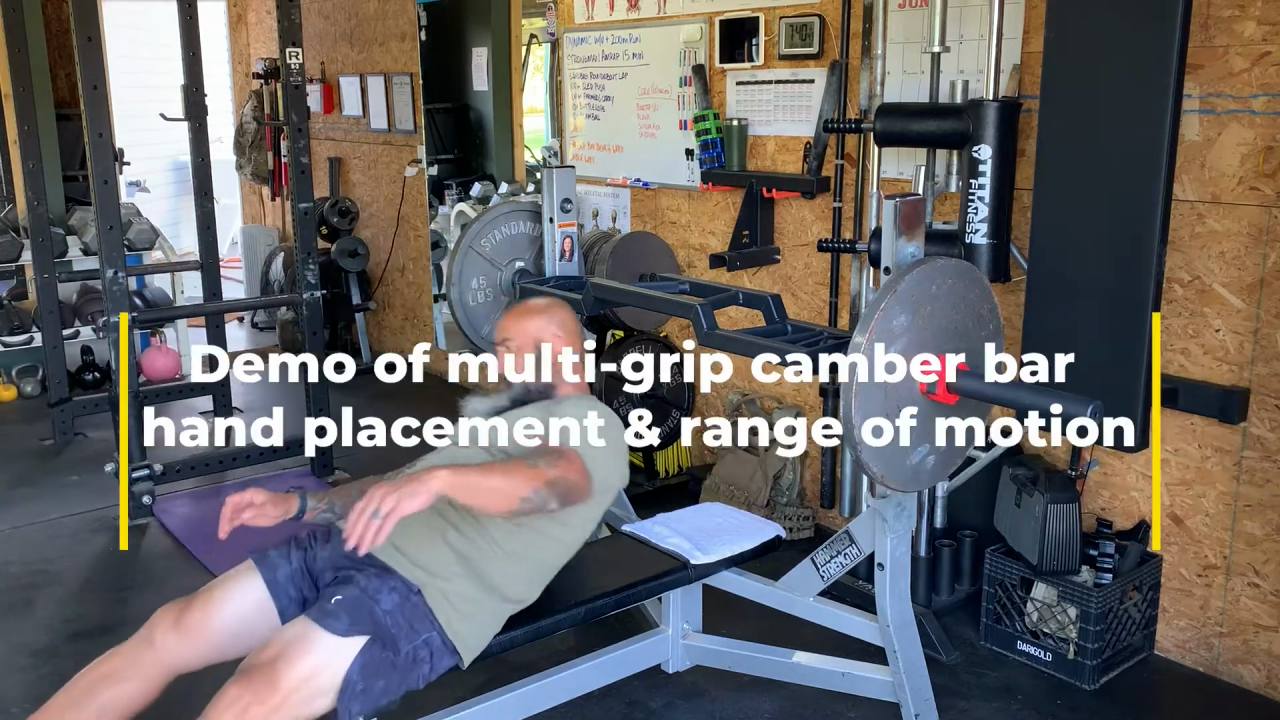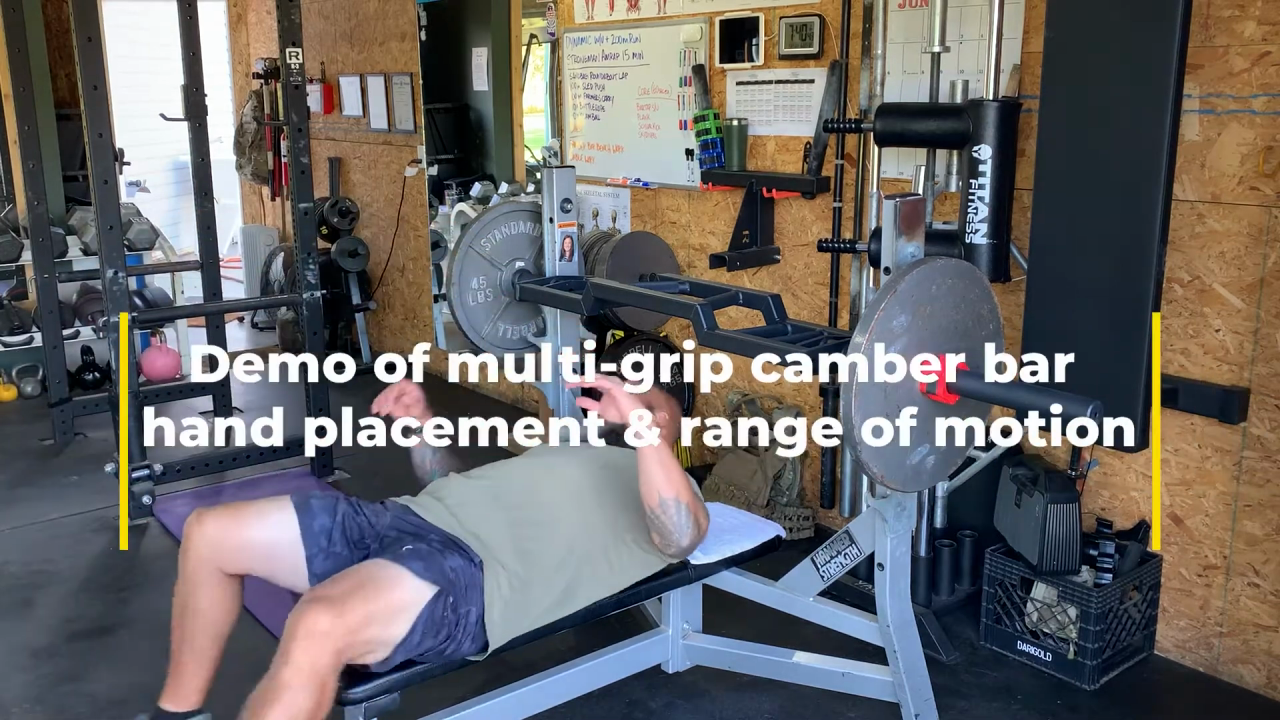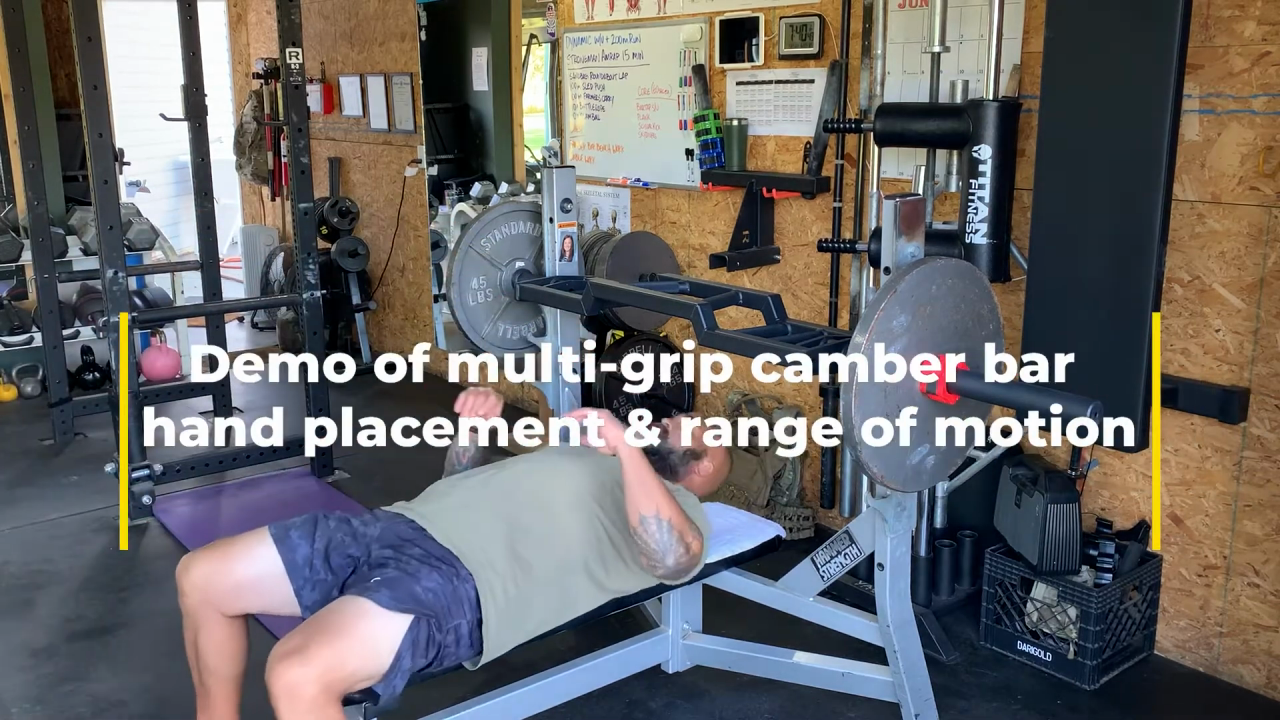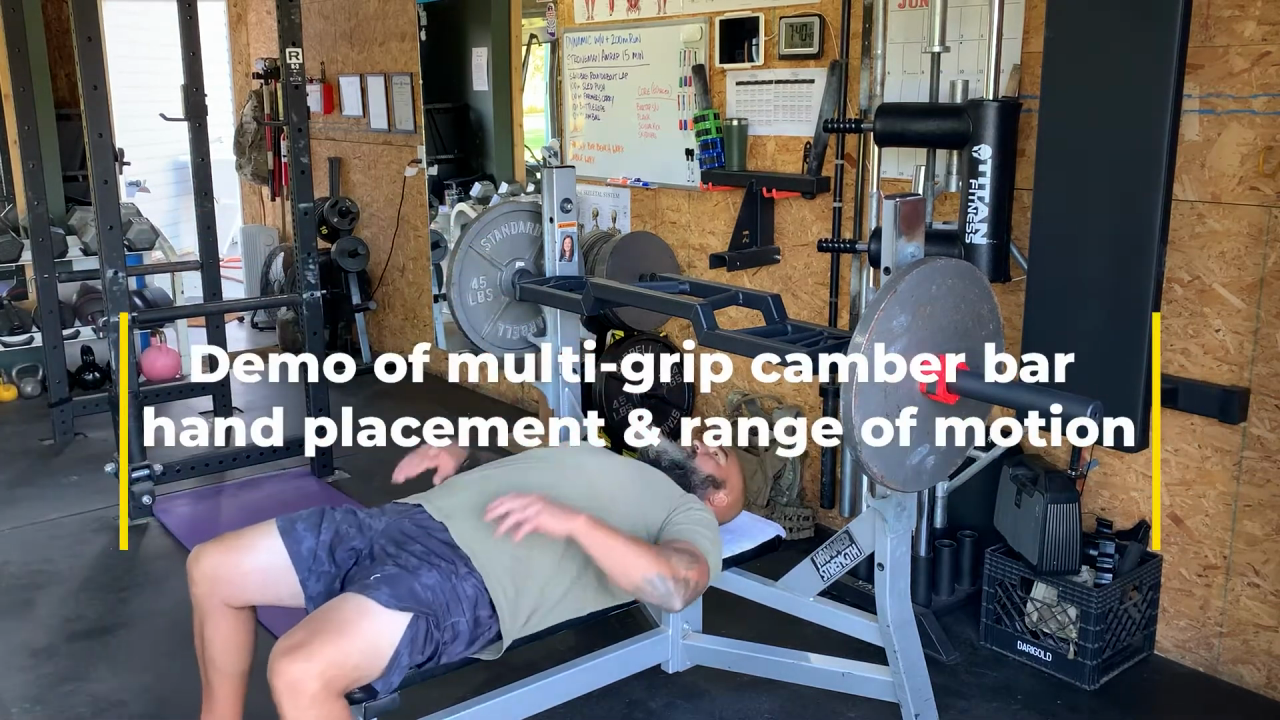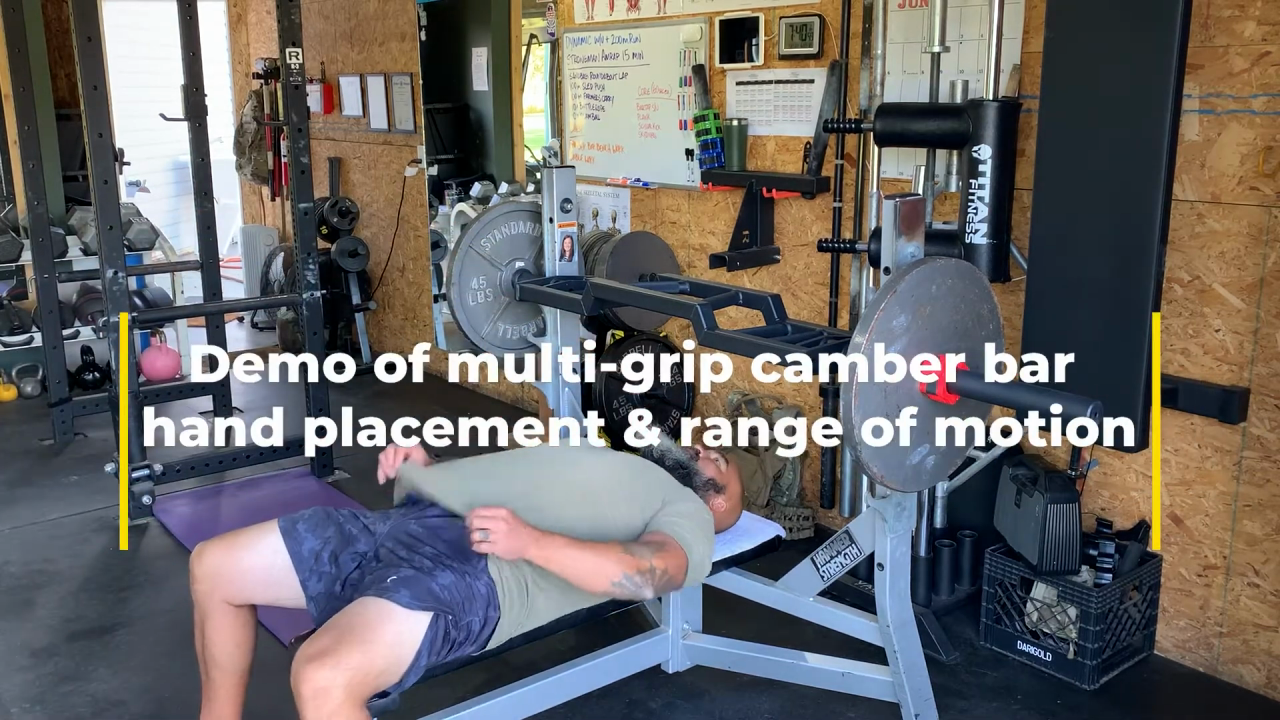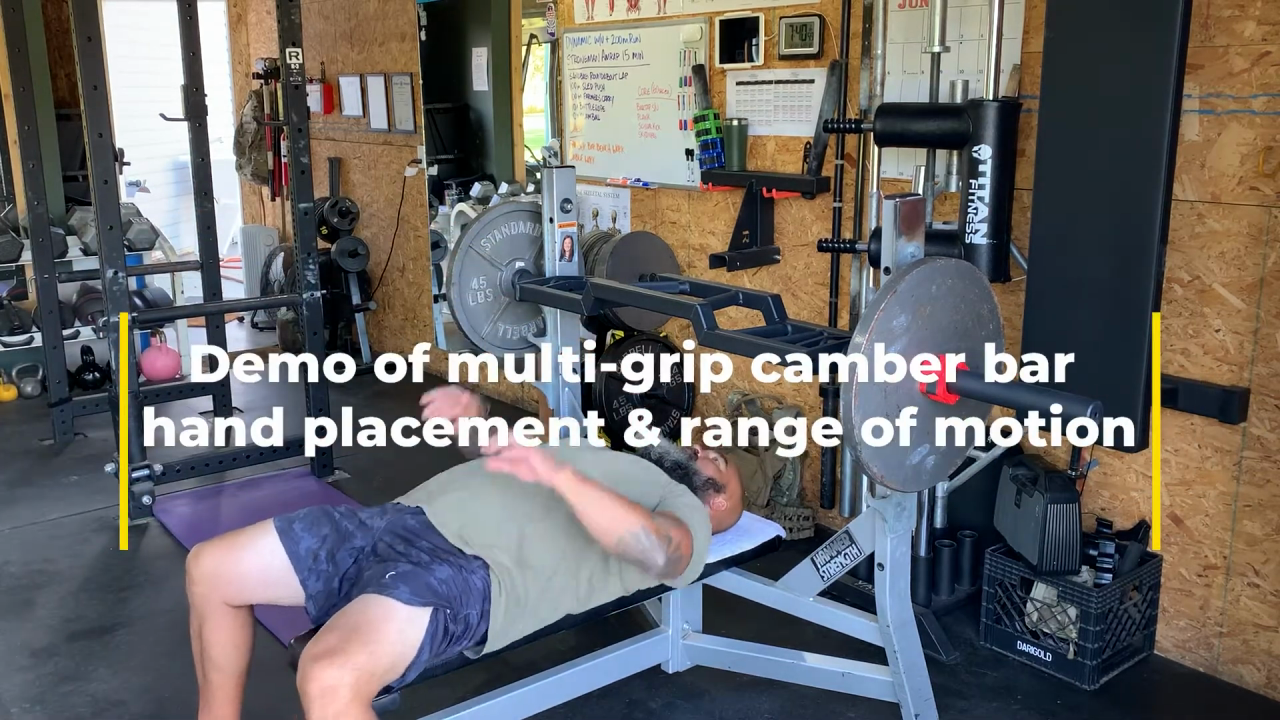
dt=0.4s
person 1, frame 1
left shoulder: (596, 432)
right shoulder: (505, 414)
left elbow: (540, 481)
left wrist: (438, 481)
right wrist: (294, 505)
left hip: (422, 596)
right hip: (353, 543)
right knee: (172, 628)
person 1, frame 2
left shoulder: (664, 486)
right shoulder: (575, 455)
left elbow: (679, 536)
left wrist: (636, 416)
right wrist: (419, 424)
left hip: (468, 577)
right hip: (409, 521)
left knee: (316, 627)
right knee: (210, 534)
person 1, frame 3
left shoulder: (679, 510)
right shoulder: (584, 455)
left elbow: (671, 557)
right elbow: (464, 479)
left wrist: (625, 446)
left hip: (456, 580)
right hip: (399, 526)
left knee: (297, 673)
right knee: (201, 577)
person 1, frame 4
left shoulder: (691, 518)
right shoulder: (609, 464)
left elbow: (674, 585)
left wrist: (571, 522)
right wrist: (454, 460)
left hip: (466, 572)
right hip: (410, 521)
left knee: (299, 670)
right knee: (211, 568)
person 1, frame 5
left shoulder: (688, 512)
right shoulder: (607, 462)
left elbow: (645, 573)
right elbow: (489, 468)
left wrist: (531, 539)
right wrist: (424, 458)
left hip: (468, 570)
right hip: (411, 517)
right knee: (213, 566)
person 1, frame 6
left shoulder: (685, 521)
right shoulder: (612, 473)
left elbow: (653, 549)
right elbow: (505, 446)
left wrist: (556, 472)
right wrist: (473, 411)
left hip: (467, 572)
right hip: (408, 519)
right knee: (211, 570)
